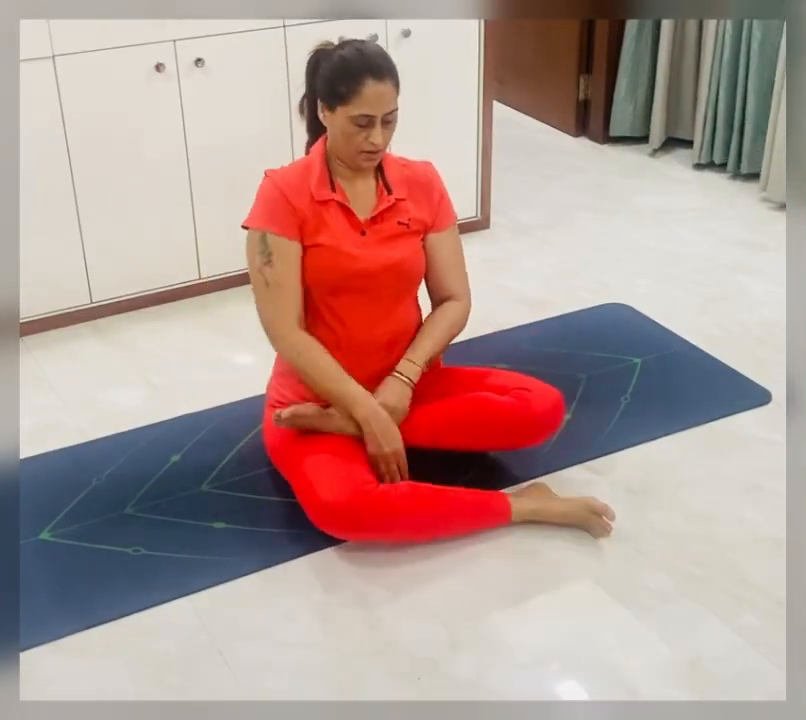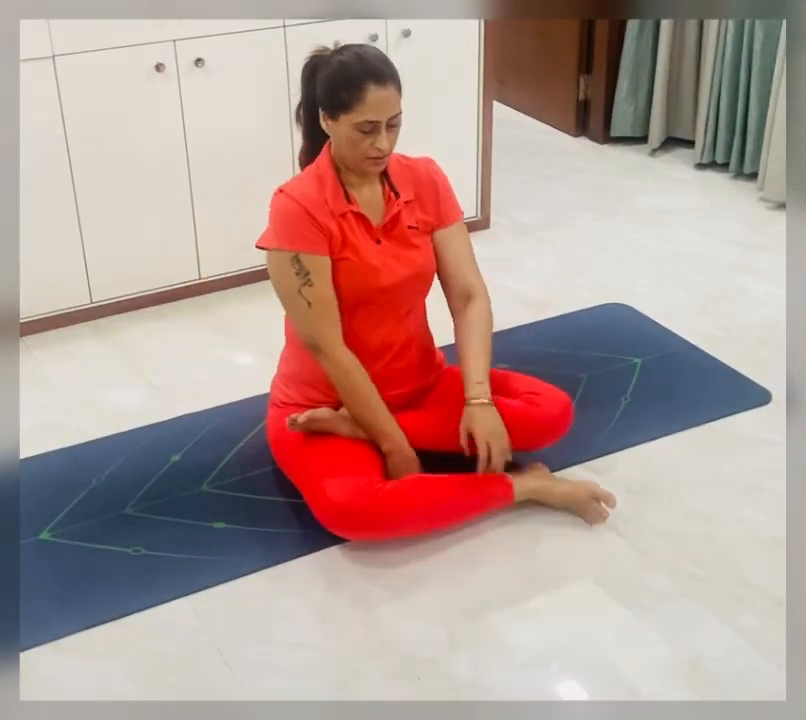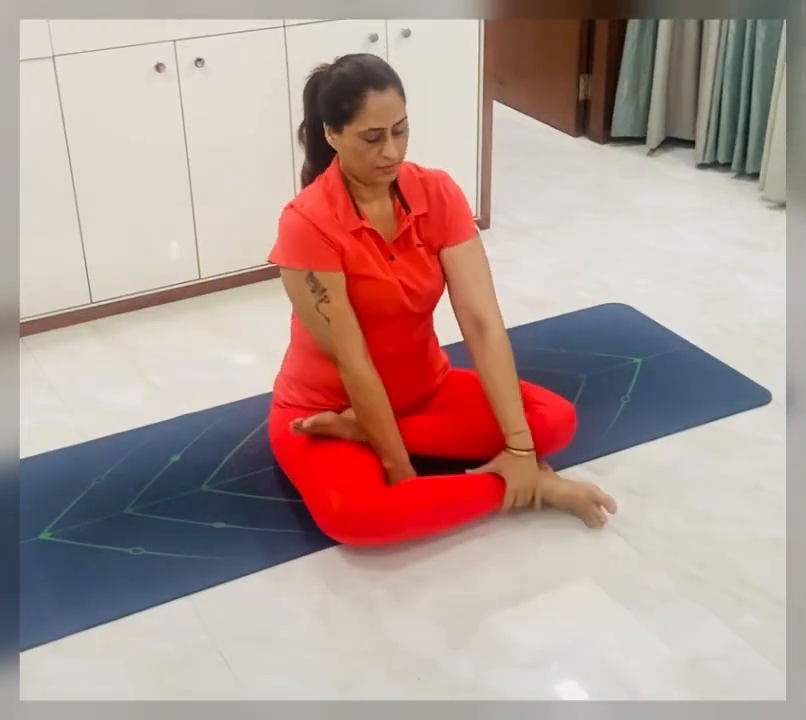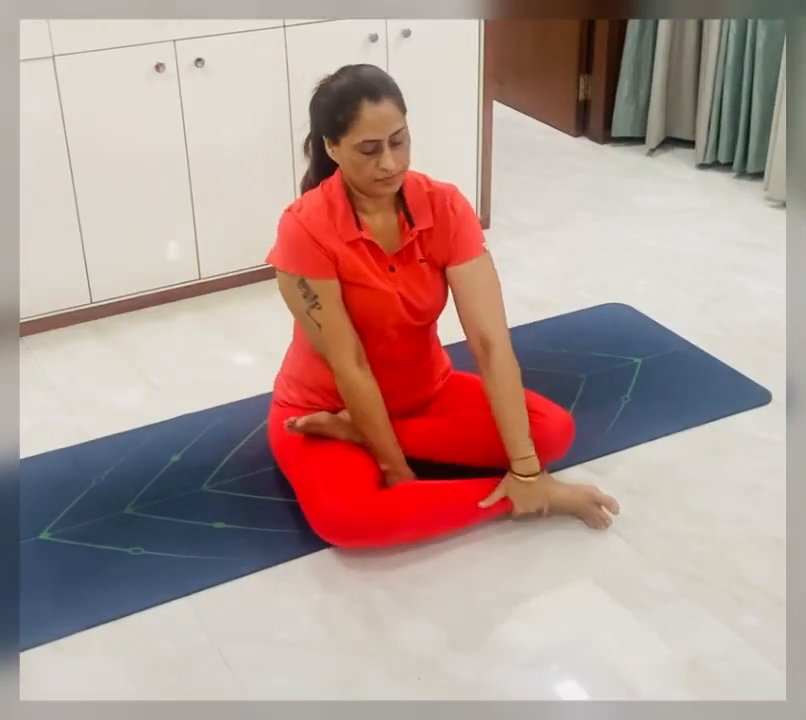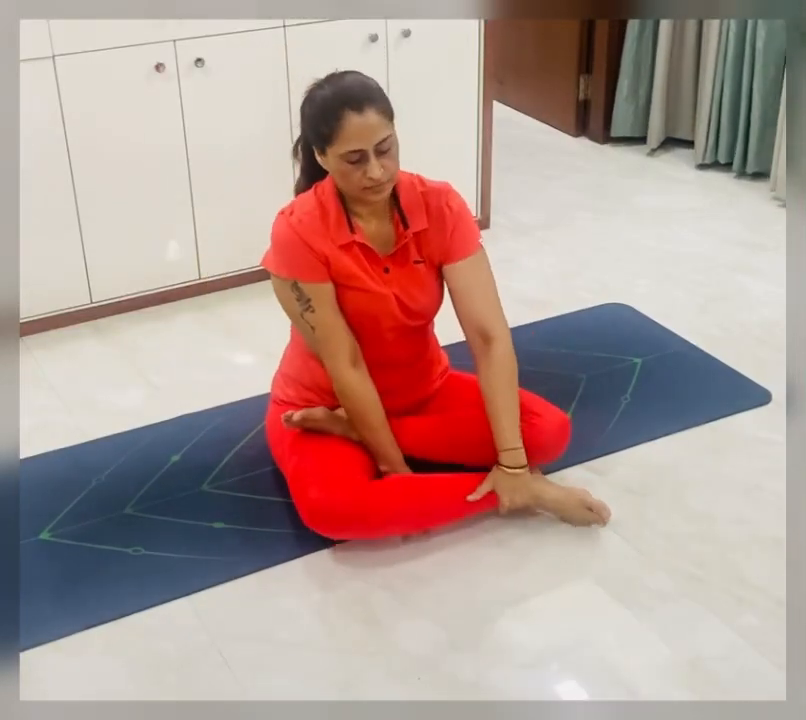
dt=0.2s
person 1, frame 1
left shoulder: (421, 183)
right shoulder: (283, 194)
left elbow: (453, 301)
right elbow: (284, 331)
left wrist: (404, 380)
right wrist: (368, 409)
left hip: (410, 385)
right hip: (316, 398)
left knee: (542, 408)
right knee: (338, 506)
left ankle: (349, 428)
right ankle: (525, 507)
person 1, frame 2
left shoulder: (425, 181)
right shoulder: (297, 208)
left elbow: (470, 296)
right elbow: (329, 348)
left wrist: (479, 399)
right wrist: (397, 451)
left hip: (420, 384)
right hip: (321, 401)
left knee: (550, 411)
right knee: (349, 508)
left ankle: (357, 429)
right ankle: (525, 487)
person 1, frame 3
left shoulder: (438, 193)
right shoulder: (308, 224)
left elbow: (483, 320)
right elbow: (352, 361)
left wrist: (519, 443)
right wrist: (398, 466)
left hip: (423, 388)
right hip: (323, 405)
left knee: (554, 421)
right knee: (352, 514)
left ankle: (363, 433)
right ankle: (516, 491)
person 1, frame 4
left shoulder: (445, 207)
right shoulder: (305, 229)
left elbow: (491, 341)
right elbow: (348, 365)
left wrist: (525, 468)
right wrist: (396, 471)
left hip: (424, 390)
right hip: (322, 403)
left knee: (552, 431)
right knee: (341, 517)
left ankle: (359, 435)
right ankle: (544, 497)
person 1, frame 5
left shoulder: (441, 206)
right shoulder: (298, 233)
left elbow: (490, 336)
right elbow: (345, 366)
left wrist: (509, 460)
right wrist: (397, 471)
left hip: (424, 390)
right hip: (322, 402)
left knee: (549, 432)
right knee: (327, 507)
left ankle: (357, 433)
right ankle: (528, 495)
